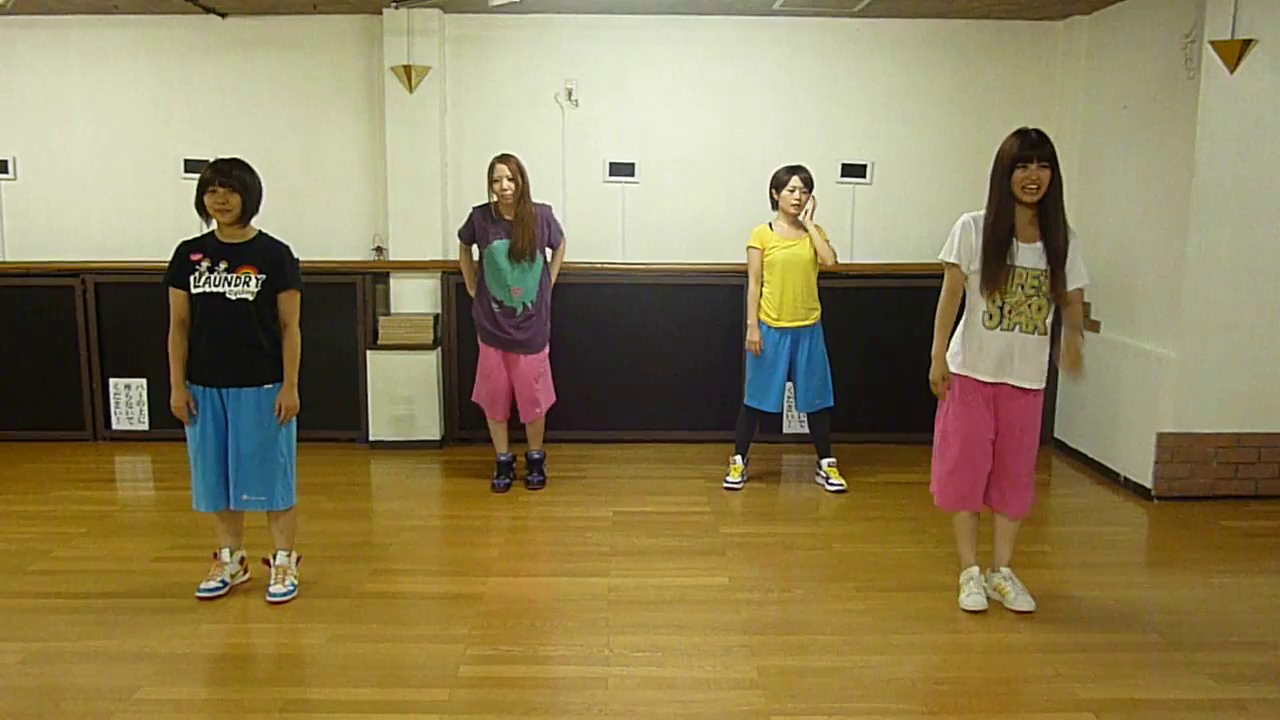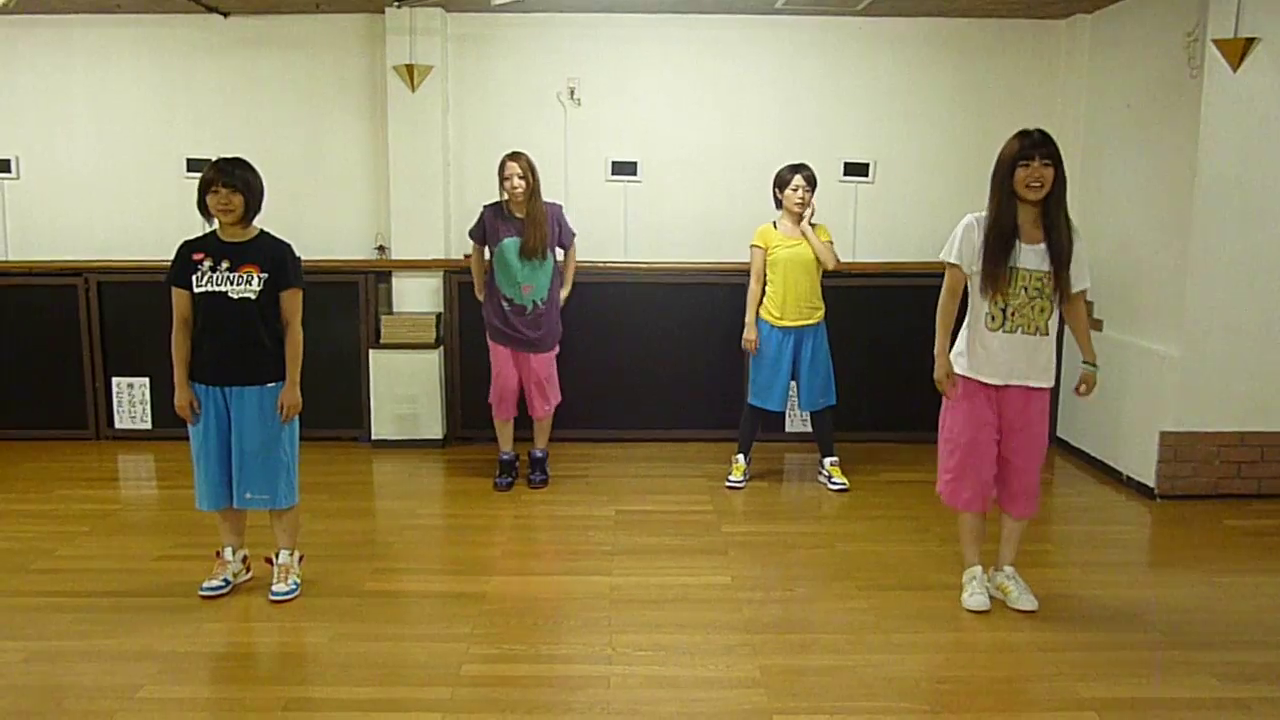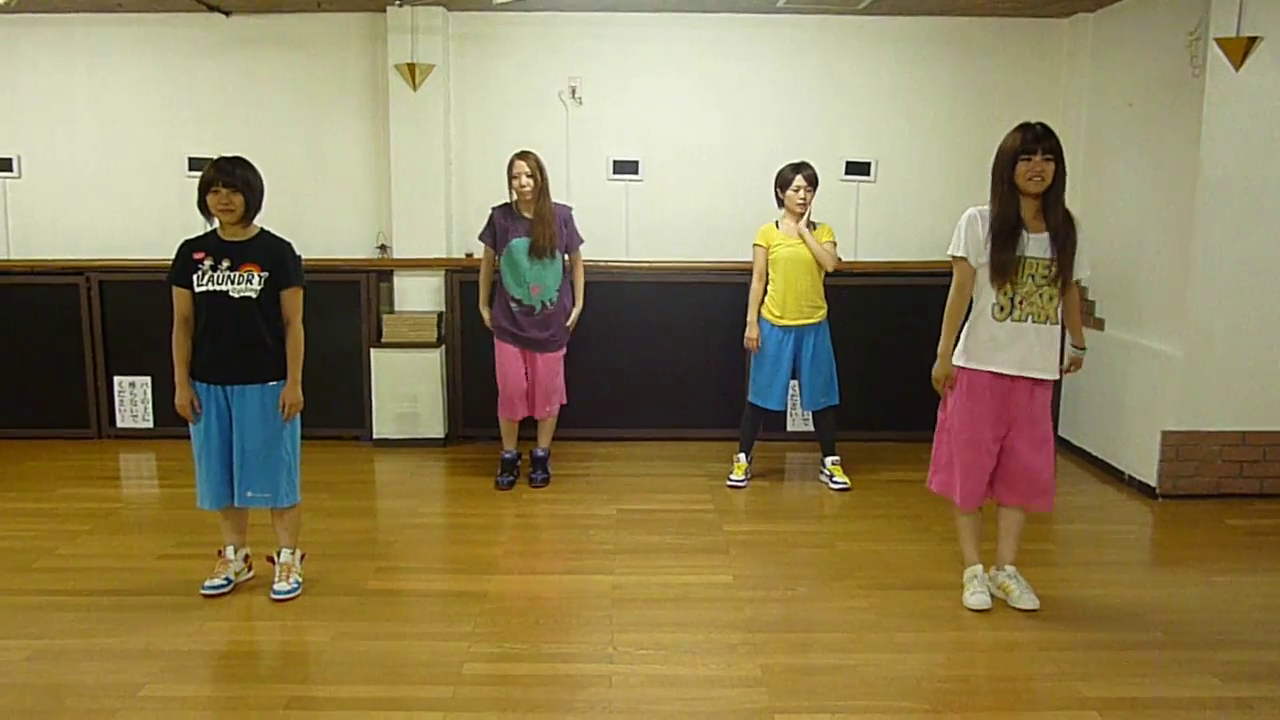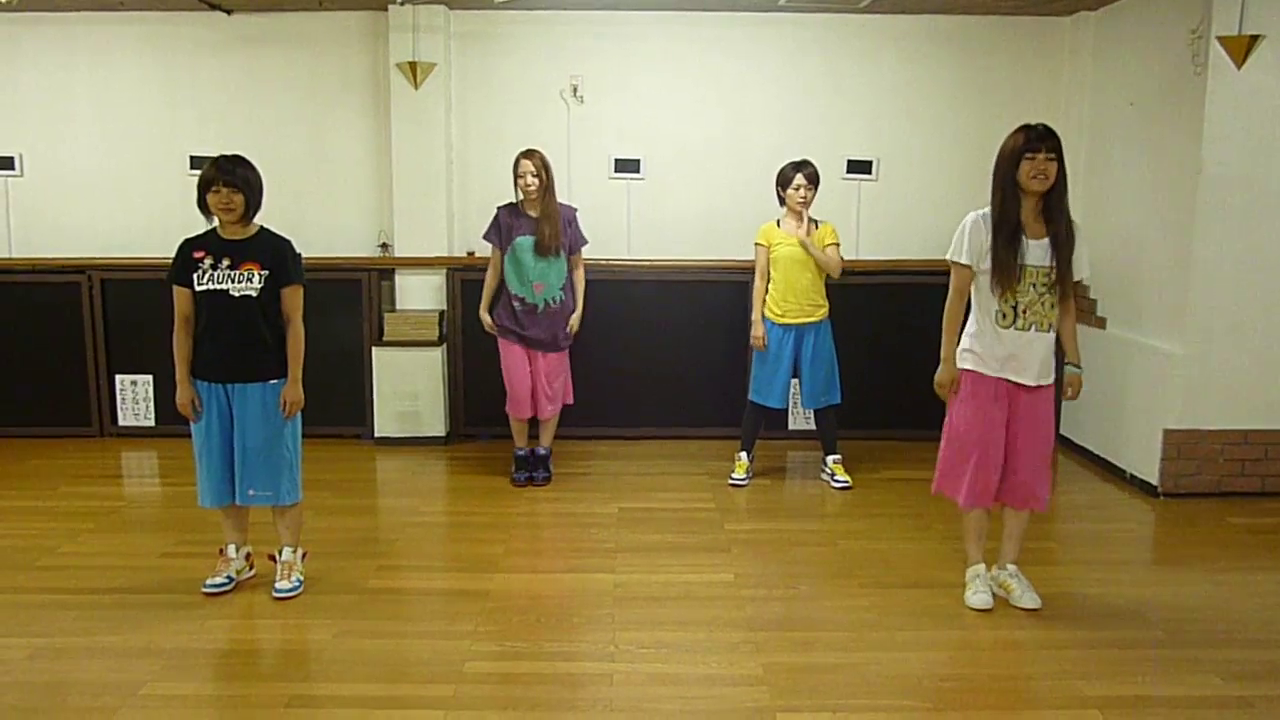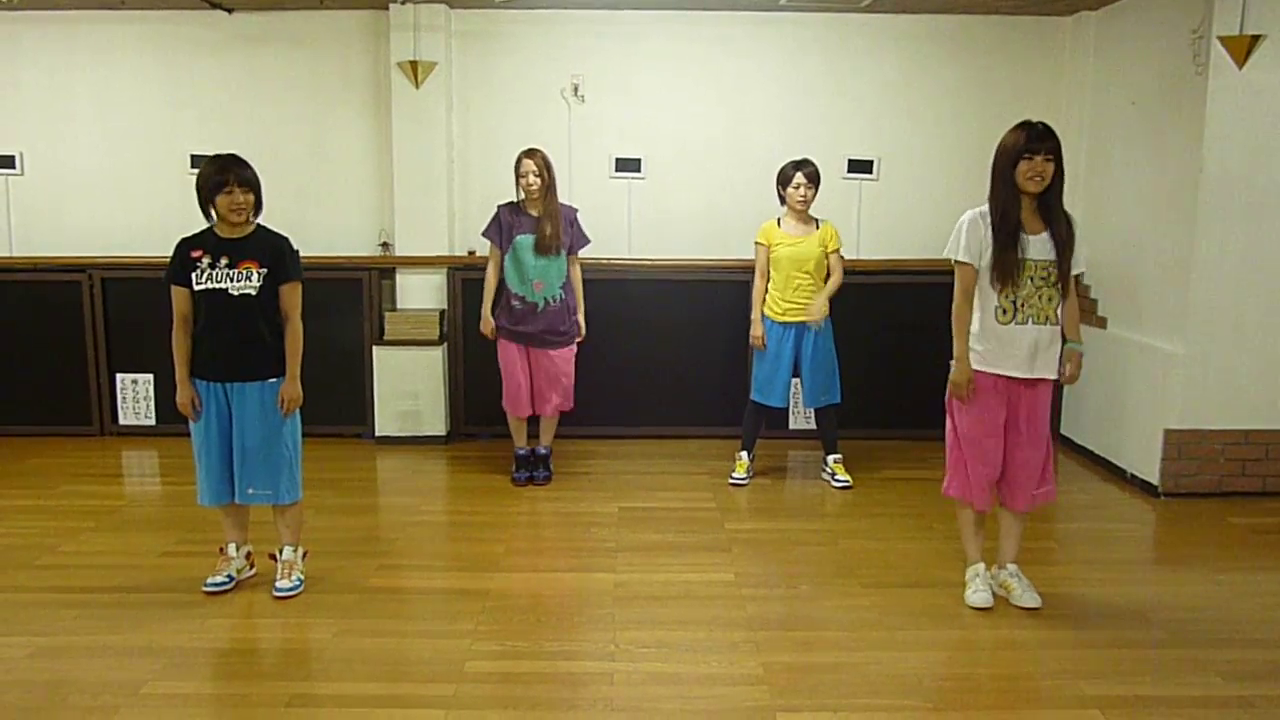
dt=0.2s
person 1, frame 1
left shoulder: (1062, 237)
right shoulder: (973, 228)
left elbow: (1073, 304)
right elbow: (950, 294)
left wrist: (1074, 340)
right wrist: (938, 355)
left hip: (1026, 378)
right hip: (971, 372)
left knee: (1014, 475)
right knee: (965, 470)
left ankle: (1002, 572)
right ankle: (969, 572)
person 1, frame 2
left shoulder: (1065, 238)
right shoulder: (976, 229)
left elbow: (1074, 303)
right elbow: (951, 293)
left wrist: (1090, 362)
right wrist: (941, 355)
left hip: (1032, 379)
right hip: (975, 373)
left knee: (1021, 476)
right knee: (970, 471)
left ankle: (1005, 570)
right ankle: (973, 572)
person 1, frame 3
left shoulder: (1065, 228)
right shoulder: (980, 222)
left elbow: (1069, 291)
right elbow: (960, 289)
left wrist: (1079, 345)
right wrist: (944, 353)
left hip: (1036, 372)
right hip: (979, 366)
left knee: (1027, 471)
right knee: (970, 468)
left ankle: (1006, 569)
right ankle: (973, 570)
person 1, frame 4
left shoulder: (1063, 231)
right shoulder: (981, 225)
left elbow: (1067, 302)
right elbow: (957, 295)
left wrist: (1073, 363)
right wrist: (946, 360)
left hip: (1036, 375)
right hip: (982, 369)
left knee: (1027, 473)
right knee: (977, 470)
left ankle: (1008, 568)
right ankle: (976, 569)
person 1, frame 5
left shoulder: (1061, 226)
right shoulder: (979, 223)
left elbow: (1068, 294)
right elbow: (963, 295)
left wrist: (1073, 347)
right wrist: (960, 359)
left hip: (1036, 371)
right hip: (984, 367)
left knee: (1025, 472)
right knee: (976, 468)
left ankle: (1008, 568)
right ankle: (975, 569)
person 2, frame 1
left shoulder: (275, 254)
right shoulder: (189, 254)
left elbow: (290, 326)
right elbow: (179, 326)
left wrist: (290, 386)
right wrist: (177, 385)
left hip: (262, 386)
right hip: (206, 387)
left knee: (270, 473)
right knee: (216, 475)
left ankle: (284, 563)
right ankle: (230, 561)
person 2, frame 2
left shoulder: (277, 253)
right shoulder: (191, 254)
left elbow: (292, 325)
right elbow: (182, 325)
left wrist: (293, 384)
right wrist: (181, 384)
left hip: (264, 386)
right hip: (209, 387)
left knee: (273, 472)
right knee: (219, 475)
left ankle: (286, 561)
right ankle: (233, 559)
person 2, frame 3
left shoulder: (277, 252)
right shoulder: (191, 253)
left elbow: (293, 324)
right elbow: (183, 325)
left wrist: (294, 383)
right wrist: (181, 383)
left hip: (265, 384)
right hip: (210, 385)
left knee: (275, 471)
right knee: (221, 473)
left ankle: (288, 560)
right ankle: (235, 558)
person 2, frame 4
left shoulder: (277, 250)
right shoulder: (192, 252)
left elbow: (293, 321)
right elbow: (184, 324)
left wrist: (295, 381)
right wrist: (182, 382)
left hip: (266, 382)
right hip: (211, 384)
left knee: (277, 469)
right knee: (222, 471)
left ankle: (290, 558)
right ankle: (236, 557)
person 2, frame 5
left shoulder: (275, 247)
right shoulder: (189, 251)
left elbow: (292, 319)
right elbow: (182, 323)
left wrist: (292, 378)
right wrist: (182, 381)
left hip: (265, 381)
right hip: (210, 383)
left knee: (275, 468)
right knee: (222, 471)
left ankle: (290, 557)
right ankle: (237, 555)
person 3, frame 1
left shoulder: (541, 215)
right shoulder: (480, 217)
left elbow: (559, 246)
right elbow: (465, 249)
left wrist: (550, 283)
right wrist: (472, 287)
left hip: (531, 322)
right hip: (493, 321)
left knee: (533, 392)
right knee: (495, 393)
left ankle: (536, 459)
right ankle: (503, 461)
person 3, frame 2
left shoulder: (551, 214)
right shoulder: (491, 215)
left elbow: (570, 249)
right elbow: (477, 252)
left wrist: (565, 289)
right wrist: (481, 292)
left hip: (542, 320)
right hip: (503, 320)
left knee: (542, 391)
right knee: (503, 392)
left ankle: (539, 458)
right ankle: (506, 460)
person 3, frame 3
left shoulder: (560, 216)
right shoulder: (500, 217)
left elbow: (576, 261)
right elbow: (488, 262)
left wrist: (578, 305)
right wrist: (484, 306)
left hip: (550, 322)
right hip: (510, 322)
left knee: (548, 391)
right knee: (511, 392)
left ankle: (541, 457)
right ankle: (508, 459)
person 3, frame 4
left shoulder: (565, 216)
right shoulder: (506, 217)
left elbow: (577, 266)
right elbow: (495, 266)
left wrist: (579, 310)
right wrist: (483, 309)
left hip: (554, 321)
right hip: (513, 322)
left knee: (551, 390)
right knee: (519, 392)
left ankle: (543, 455)
right ankle: (521, 455)
person 3, frame 5
left shoulder: (565, 216)
right shoulder: (506, 216)
left elbow: (573, 266)
right elbow: (494, 265)
left wrist: (580, 311)
right wrist: (486, 311)
left hip: (555, 321)
right hip: (514, 321)
left knee: (553, 391)
right knee: (516, 391)
left ankle: (543, 454)
right ankle: (521, 455)
person 4, frame 1
left shoulder: (813, 233)
right shoulder: (761, 234)
left elbow: (830, 260)
right elbow: (754, 283)
left wrist: (809, 223)
right wrist: (752, 325)
left hip: (808, 328)
right hip: (771, 328)
left knee: (815, 398)
right knee: (756, 396)
left ankle: (825, 464)
right ankle: (738, 461)
person 4, frame 2
left shoulder: (819, 231)
right shoulder: (765, 233)
left elbow: (831, 263)
right elbow: (756, 281)
left wrist: (807, 227)
right wrist: (750, 323)
left hip: (811, 327)
right hip: (773, 327)
left knee: (819, 397)
right knee: (760, 395)
left ankle: (828, 464)
right ankle: (741, 460)
person 4, frame 3
left shoulder: (822, 232)
right shoulder: (768, 233)
left elbow: (831, 265)
right elbow: (758, 280)
left wrist: (805, 231)
right wrist: (751, 322)
left hip: (814, 326)
right hip: (775, 325)
left knee: (821, 395)
right knee: (761, 393)
left ankle: (830, 462)
right ankle: (742, 459)
person 4, frame 4
left shoulder: (825, 230)
right shoulder: (769, 231)
left elbow: (835, 270)
right elbow: (760, 279)
left wrist: (806, 240)
right wrist: (756, 321)
left hip: (815, 325)
right hip: (776, 324)
left knee: (822, 395)
right knee: (762, 393)
left ankle: (831, 461)
right ankle: (744, 458)
person 4, frame 5
left shoulder: (826, 231)
right shoulder: (769, 230)
left elbow: (836, 275)
right elbow: (760, 278)
left wrist: (822, 300)
right wrist: (755, 320)
left hip: (815, 324)
right hip: (776, 323)
left knee: (823, 393)
right knee: (763, 392)
left ankle: (832, 461)
right ankle: (745, 457)
